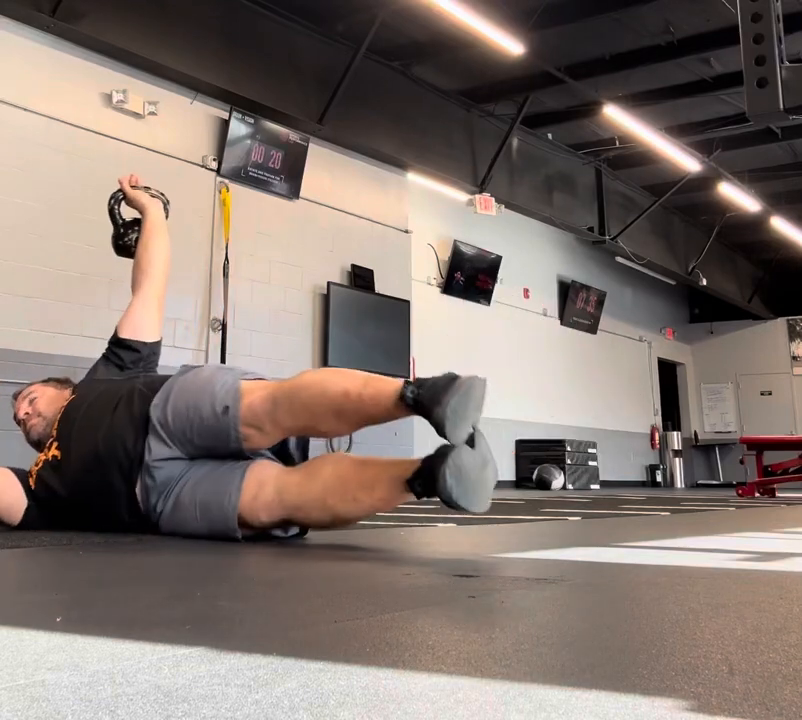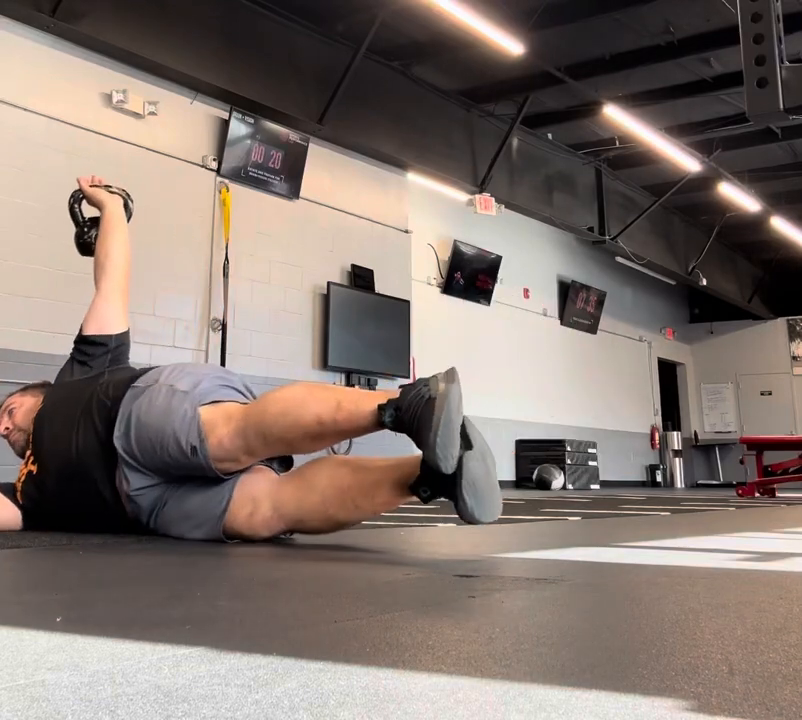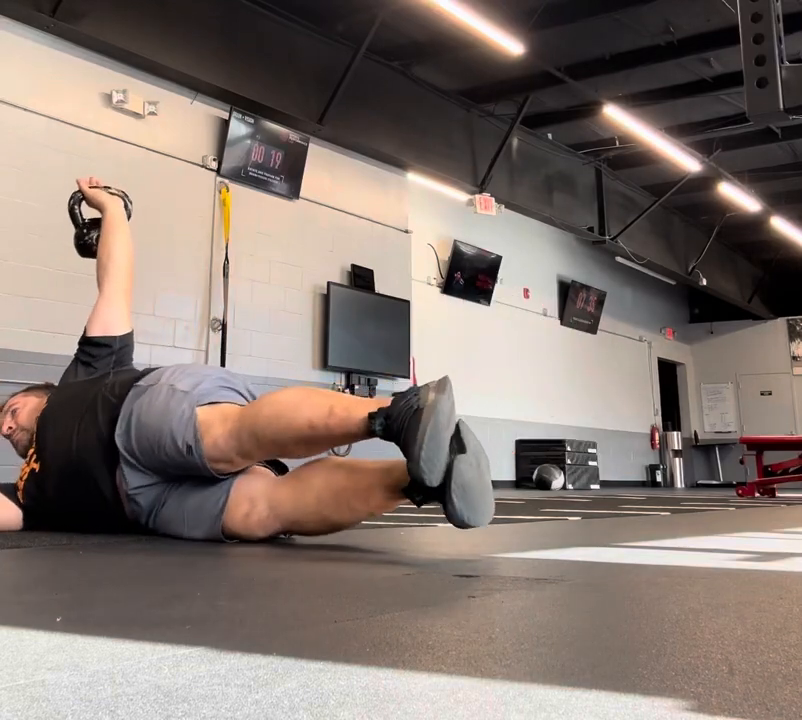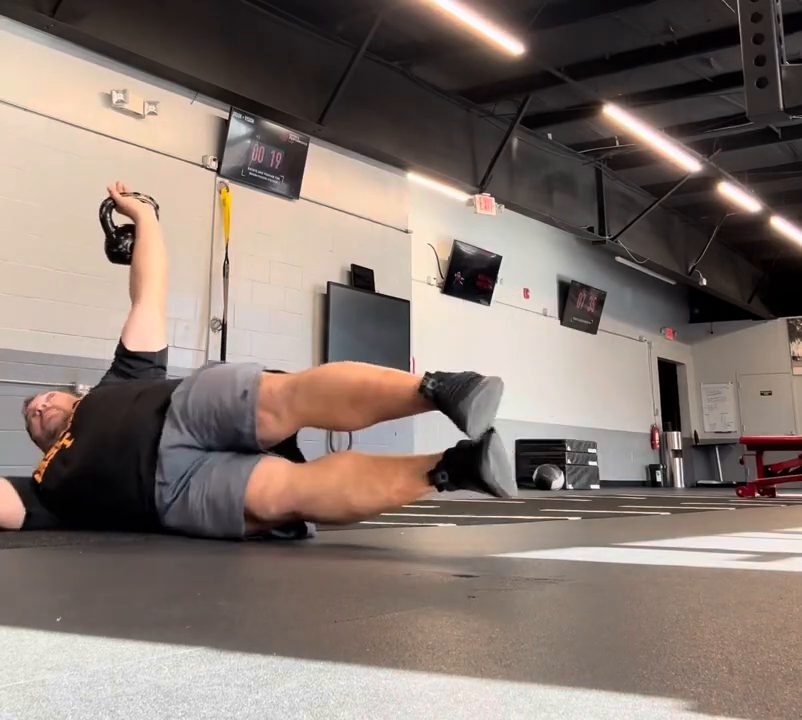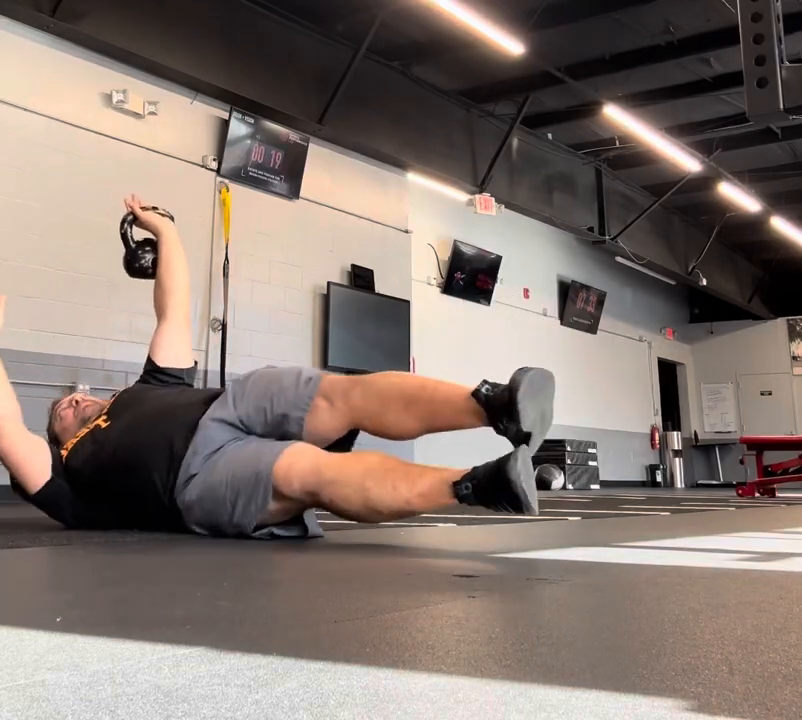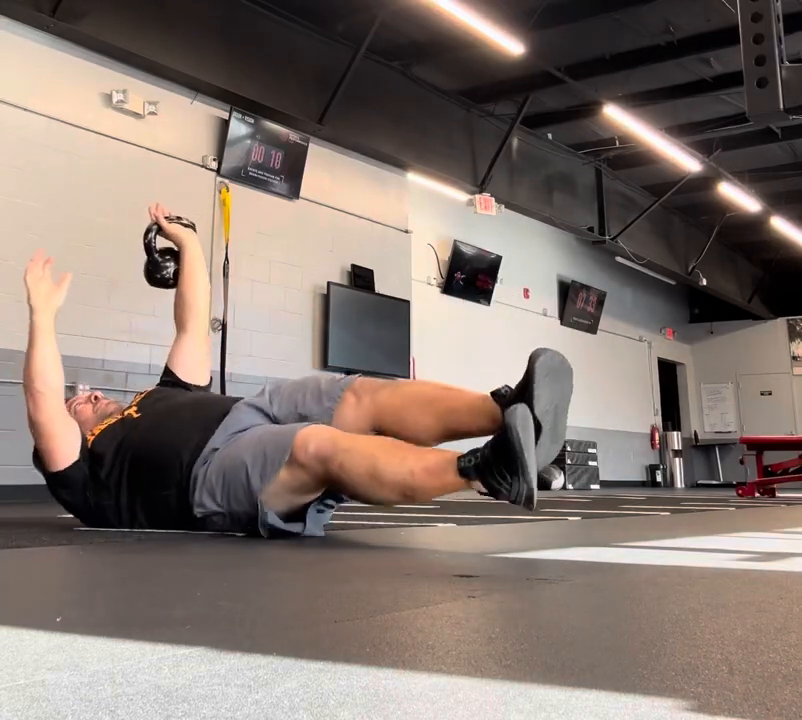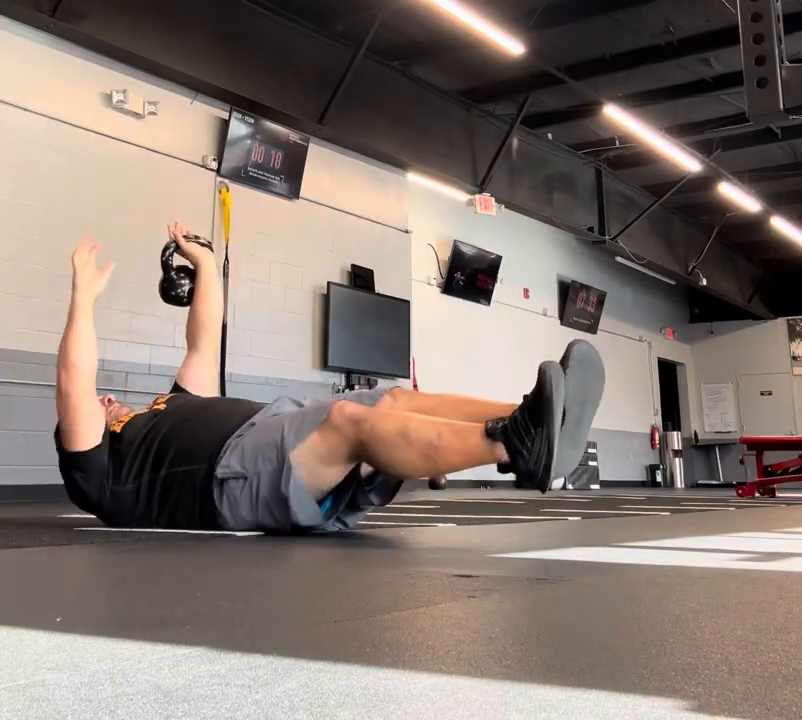
dt=0.4s
person 1, frame 1
left shoulder: (109, 375)
right shoulder: (45, 486)
left elbow: (148, 290)
left wrist: (152, 212)
right hip: (168, 488)
left knee: (266, 406)
right knee: (275, 495)
left ankle: (422, 395)
right ankle: (428, 475)
person 1, frame 2
left shoulder: (81, 374)
left elbow: (110, 286)
left wrist: (110, 208)
right hip: (155, 494)
left knee: (236, 435)
right knee: (268, 508)
left ankle: (407, 405)
right ankle: (432, 474)
person 1, frame 3
left shoulder: (86, 375)
left elbow: (113, 290)
left wrist: (111, 209)
right hip: (157, 494)
left knee: (232, 434)
right knee: (260, 510)
left ankle: (399, 414)
right ankle: (426, 479)
person 1, frame 4
left shoulder: (122, 383)
right shoulder: (54, 486)
left elbow: (148, 300)
left wrist: (144, 217)
right hip: (178, 487)
left knee: (283, 398)
right knee: (283, 489)
left ankle: (437, 390)
right ankle: (452, 467)
person 1, frame 5
left shoulder: (151, 390)
right shoulder: (70, 478)
left elbow: (174, 317)
left wrist: (165, 231)
right hip: (200, 478)
left knee: (346, 395)
right knee: (307, 471)
left ankle: (494, 406)
right ankle: (478, 485)
person 1, frame 6
left shoulder: (162, 397)
right shoulder: (83, 473)
left elbow: (194, 327)
right elbow: (43, 402)
left wrist: (188, 243)
right wrist: (42, 314)
right hip: (213, 473)
left knee: (369, 397)
right knee: (319, 446)
left ankle: (511, 414)
right ankle: (486, 470)
person 1, frame 7
left shoulder: (172, 411)
right shoulder: (98, 473)
left elbow: (204, 345)
right elbow: (74, 384)
left wrist: (204, 263)
right wrist: (84, 295)
left hip: (278, 435)
right hip: (240, 473)
left knee: (400, 402)
right knee: (352, 418)
left ankle: (529, 429)
right ankle: (516, 444)
